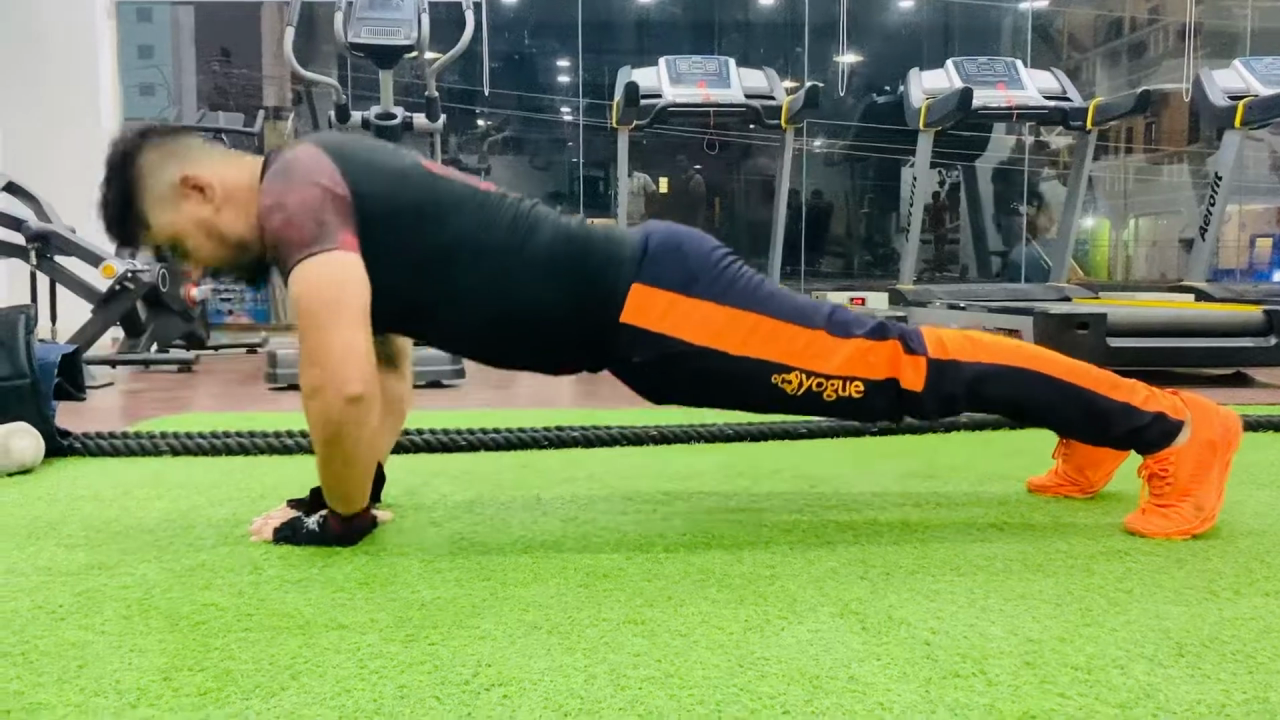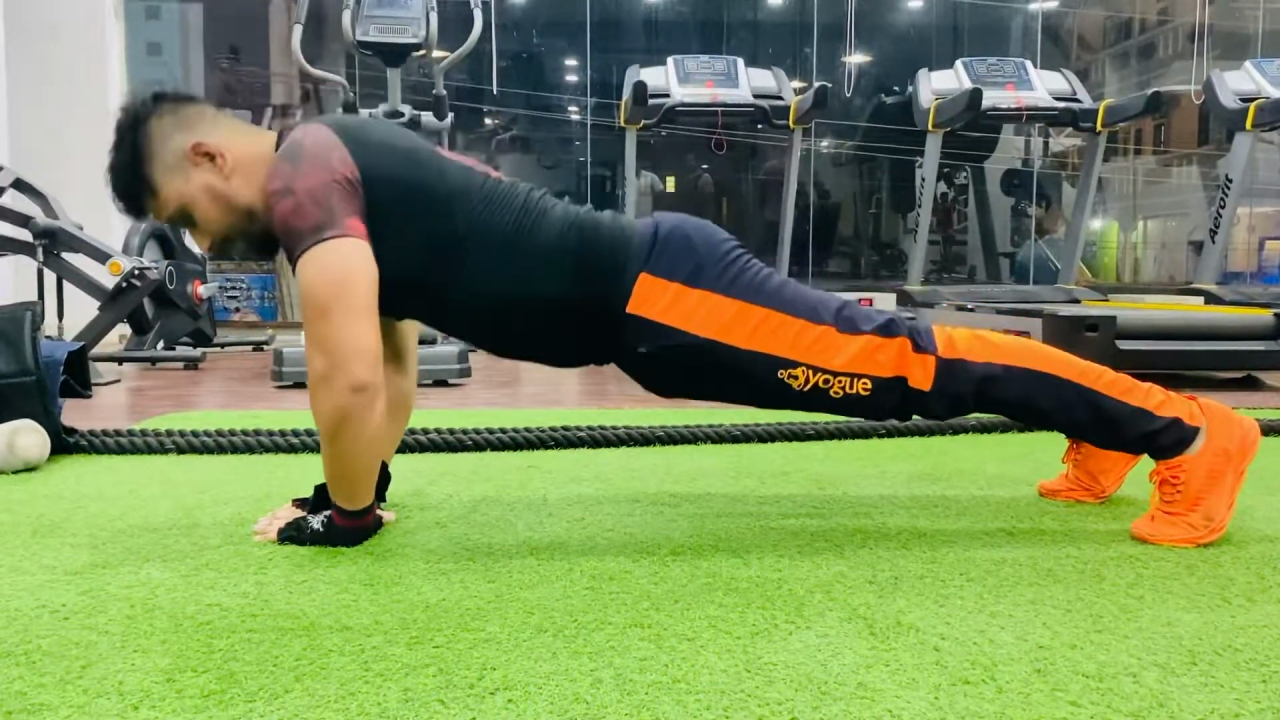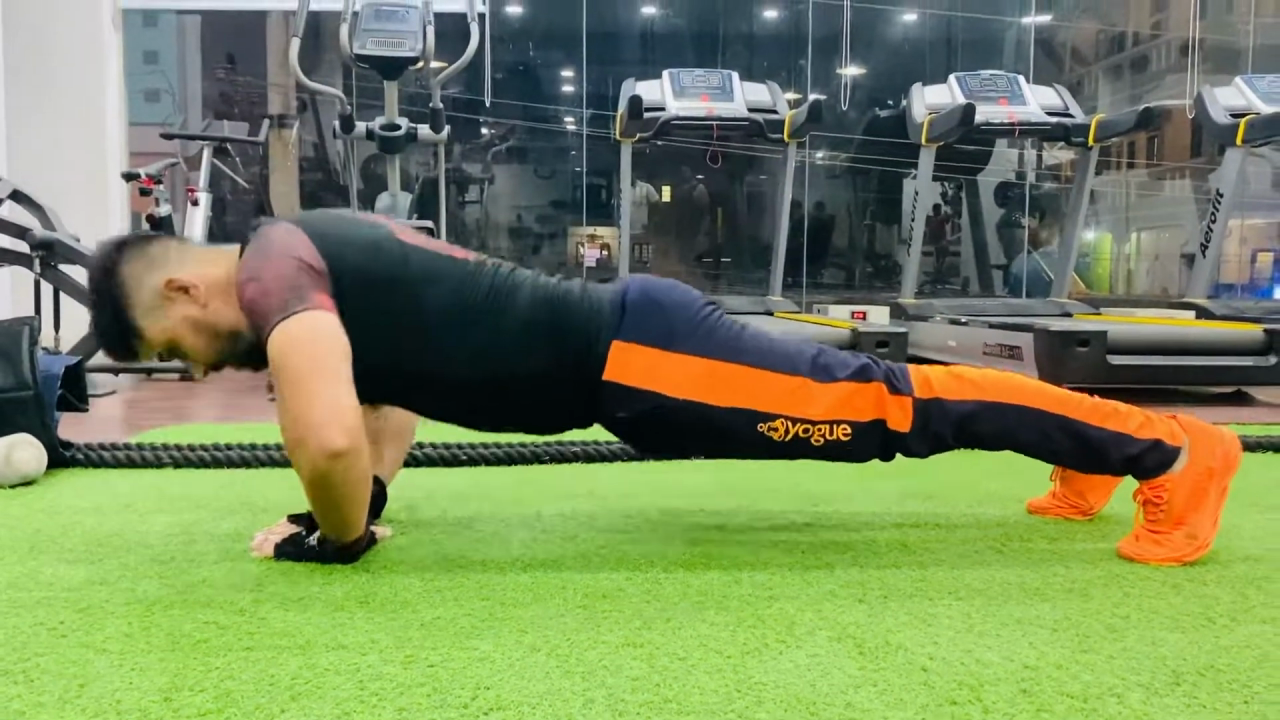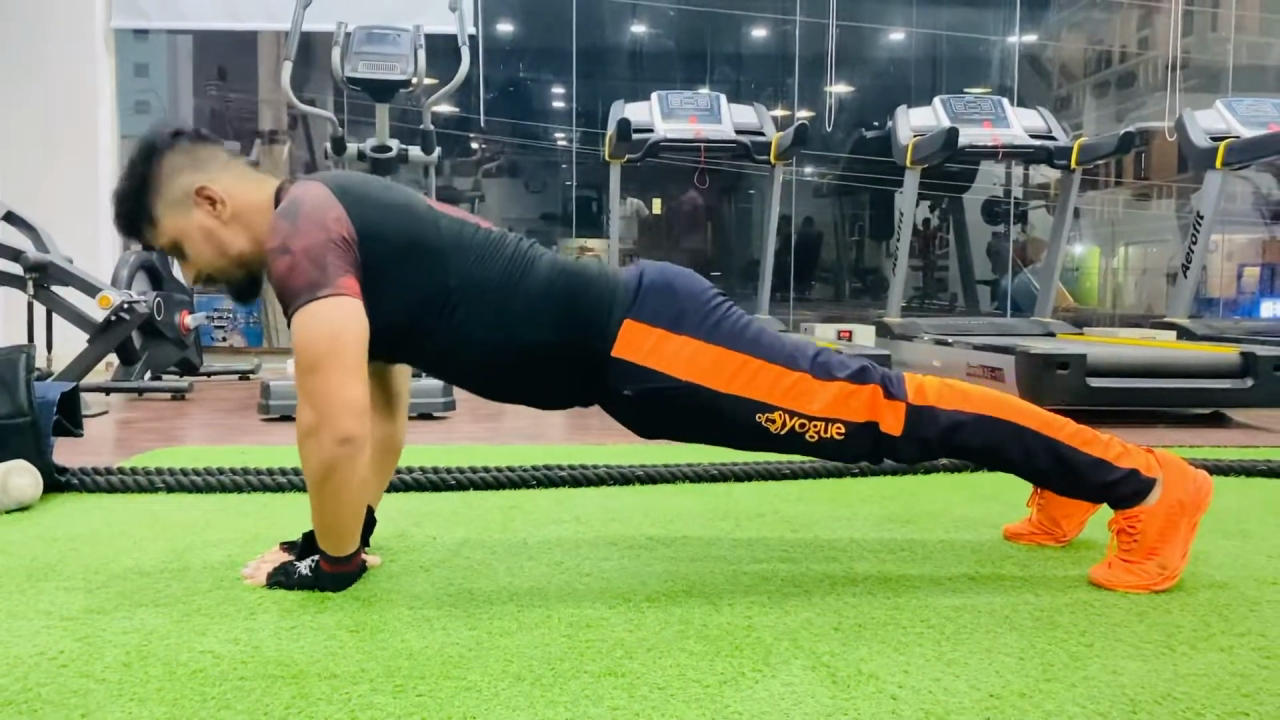
dt=1s
person 1, frame 1
left shoulder: (291, 193)
right shoulder: (326, 179)
left elbow: (344, 384)
right elbow: (385, 357)
left wrist: (337, 509)
right wrist: (356, 479)
left hip: (650, 305)
right hip: (635, 303)
left knee: (890, 364)
right knee: (879, 363)
left ankle: (1167, 431)
right ankle: (1092, 417)
person 1, frame 2
left shoulder: (299, 174)
right shoulder: (333, 169)
left elbow: (348, 371)
right elbow: (393, 338)
left wrist: (345, 507)
right wrist: (366, 474)
left hip: (656, 295)
right hip: (645, 290)
left knee: (904, 368)
right knee: (886, 363)
left ankle: (1188, 432)
right ankle: (1103, 444)
person 1, frame 3
left shoulder: (269, 267)
right shoulder: (308, 255)
left elbow: (327, 435)
right elbow: (383, 390)
left wrist: (337, 531)
right wrist: (357, 496)
left hip: (629, 360)
right hip: (621, 347)
left knee: (880, 405)
right knee: (860, 397)
left ankle: (1166, 454)
right ankle: (1093, 447)
person 1, frame 4
left shoulder: (298, 231)
right shoulder: (330, 216)
left elbow: (336, 426)
right elbow: (384, 391)
left wrist: (330, 556)
right wrist: (354, 519)
left hip: (640, 341)
right hip: (628, 334)
left knee: (874, 413)
right knee: (858, 408)
left ankle: (1143, 485)
right ankle: (1071, 486)
